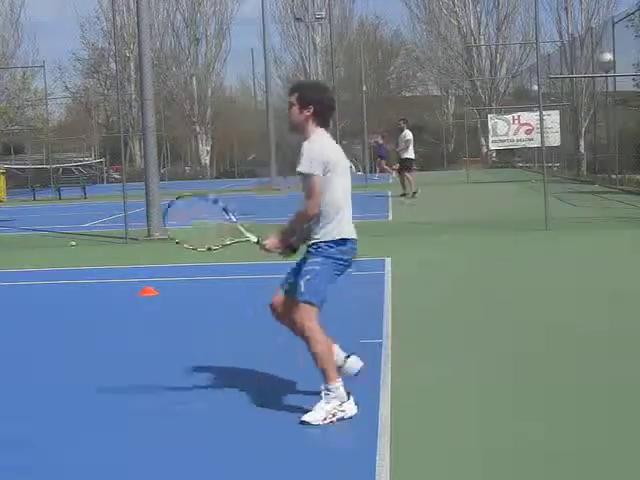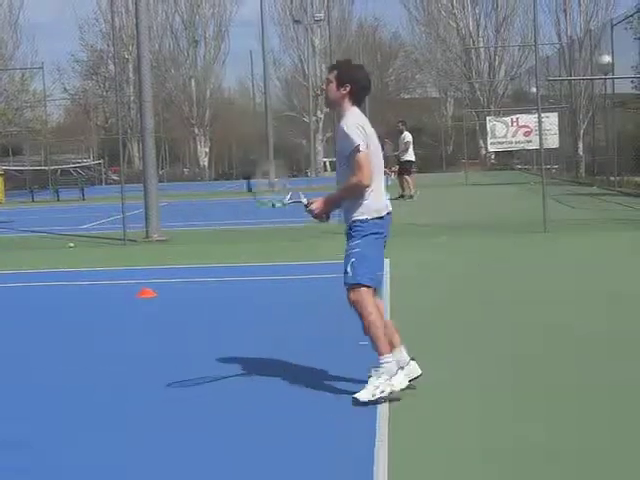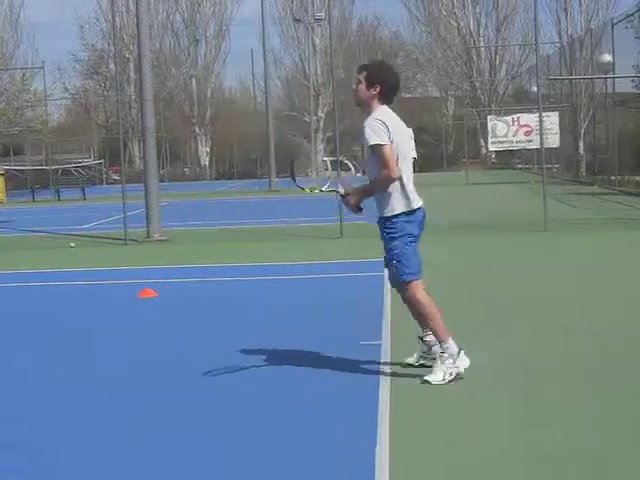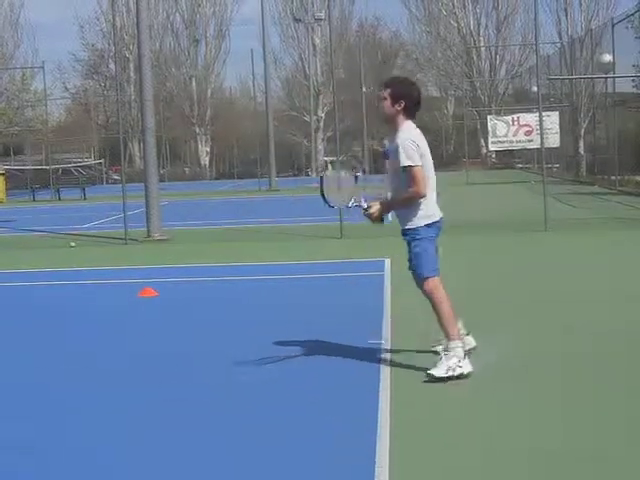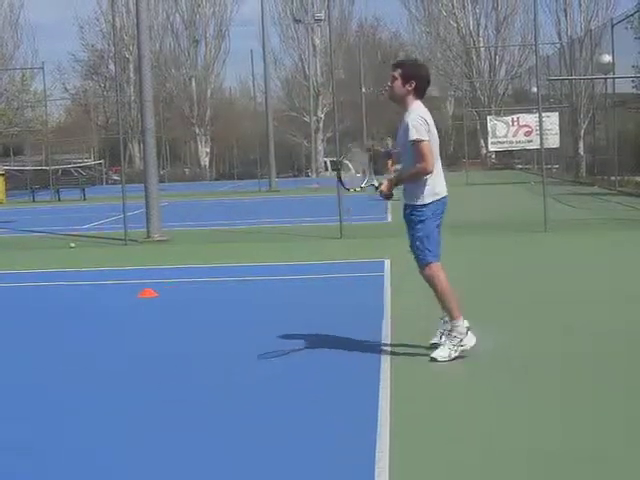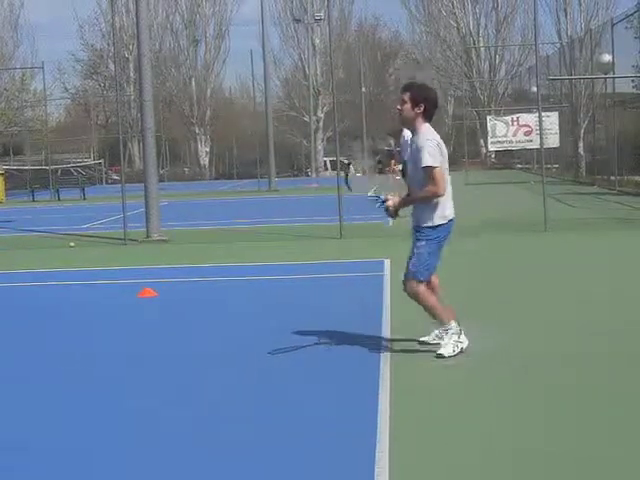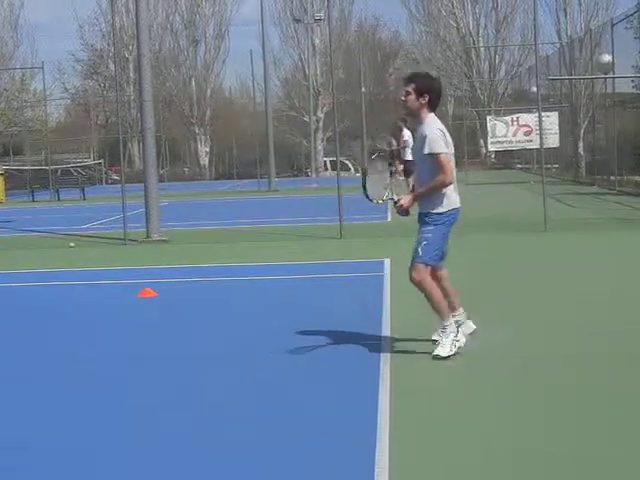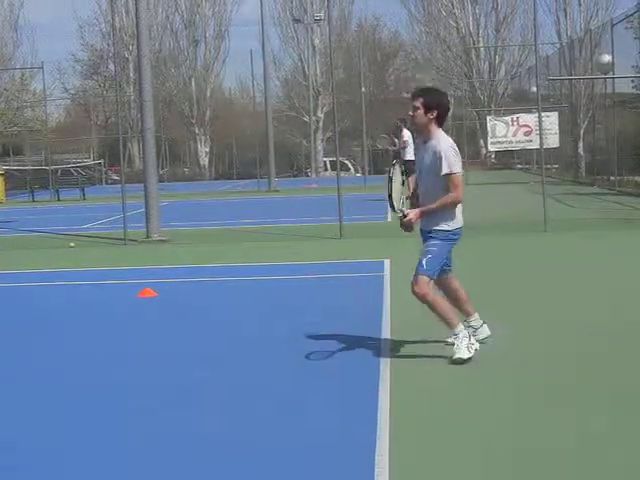
dt=0.2s
person 1, frame 1
left shoulder: (313, 147)
right shoulder: (326, 146)
left elbow: (312, 208)
left wrist: (281, 238)
right wrist: (292, 239)
left hip: (332, 245)
right hip: (326, 244)
left knee: (304, 317)
right knee: (280, 305)
left ankle: (337, 397)
right ankle: (338, 358)
person 1, frame 2
left shoulder: (350, 124)
right shoulder: (357, 123)
left elbow: (362, 178)
left wrist: (326, 202)
right wrist: (329, 203)
left hip: (366, 221)
right hip: (367, 219)
left knee: (359, 294)
right knee: (366, 295)
left ankle: (388, 370)
right ankle: (400, 361)
person 1, frame 3
left shoulder: (374, 122)
right shoulder: (394, 121)
left elbow: (391, 172)
left wrist: (359, 193)
right wrist: (363, 192)
left hip: (397, 215)
right hip: (407, 211)
left knee: (410, 287)
right knee: (403, 284)
left ankle: (450, 353)
right ankle: (429, 341)
person 1, frame 4
left shoulder: (403, 139)
right shoulder: (409, 135)
left elbow: (418, 189)
left wrist: (384, 207)
right wrist: (385, 205)
left hip: (420, 224)
right hip: (421, 221)
left knee: (431, 284)
right knee: (427, 281)
left ankle: (456, 355)
right ankle: (459, 334)
person 1, frame 5
left shoulder: (414, 117)
right shoulder: (414, 115)
left elbow: (427, 165)
left wrist: (393, 182)
right wrist: (395, 181)
left hip: (425, 203)
right hip: (420, 202)
left knee: (430, 269)
right knee: (428, 267)
left ankle: (459, 332)
right ankle: (452, 321)
person 1, frame 6
left shoulder: (426, 141)
right shoulder: (418, 138)
left elbow: (437, 188)
left wrist: (401, 201)
right wrist: (401, 200)
left hip: (433, 223)
right hip: (427, 221)
left knee: (413, 285)
right knee: (426, 278)
left ankle: (454, 332)
right ankle: (447, 327)
person 1, frame 7
left shoulder: (431, 130)
right shoulder: (422, 128)
left elbow: (447, 177)
left wrist: (414, 196)
right wrist: (412, 195)
left hip: (439, 212)
right hip: (432, 210)
left knee: (418, 273)
right knee: (434, 269)
left ankle: (451, 328)
right ankle: (459, 320)
person 1, frame 8
left shoulder: (444, 148)
right shoulder: (420, 142)
left elbow: (456, 195)
left wrist: (420, 212)
right wrist: (412, 210)
left hip: (443, 228)
right hip: (432, 226)
left knee: (421, 287)
right knee: (443, 279)
left ankle: (463, 335)
right ankle: (476, 324)
